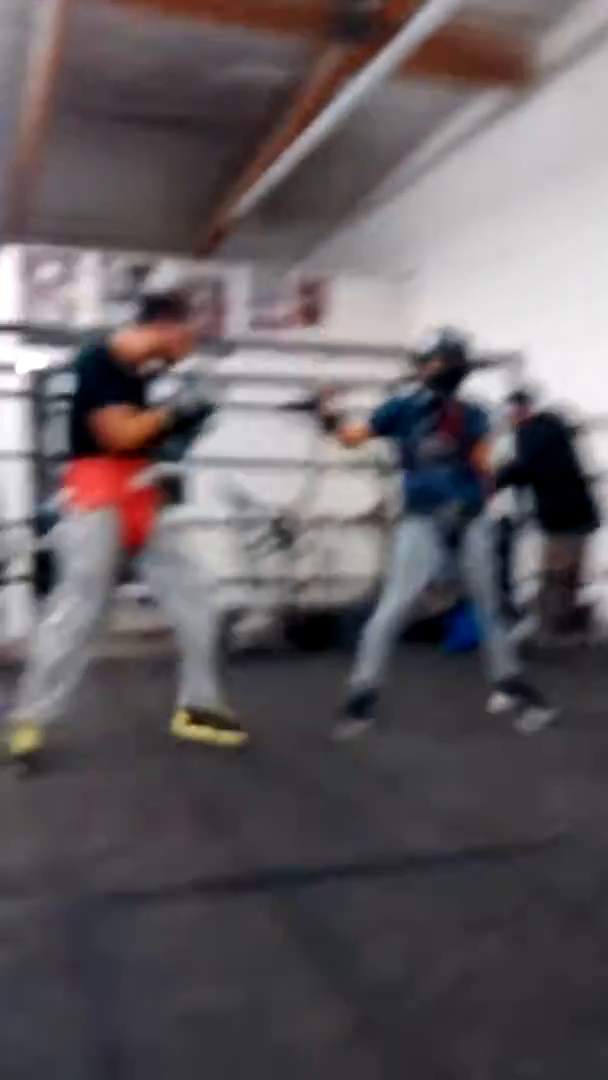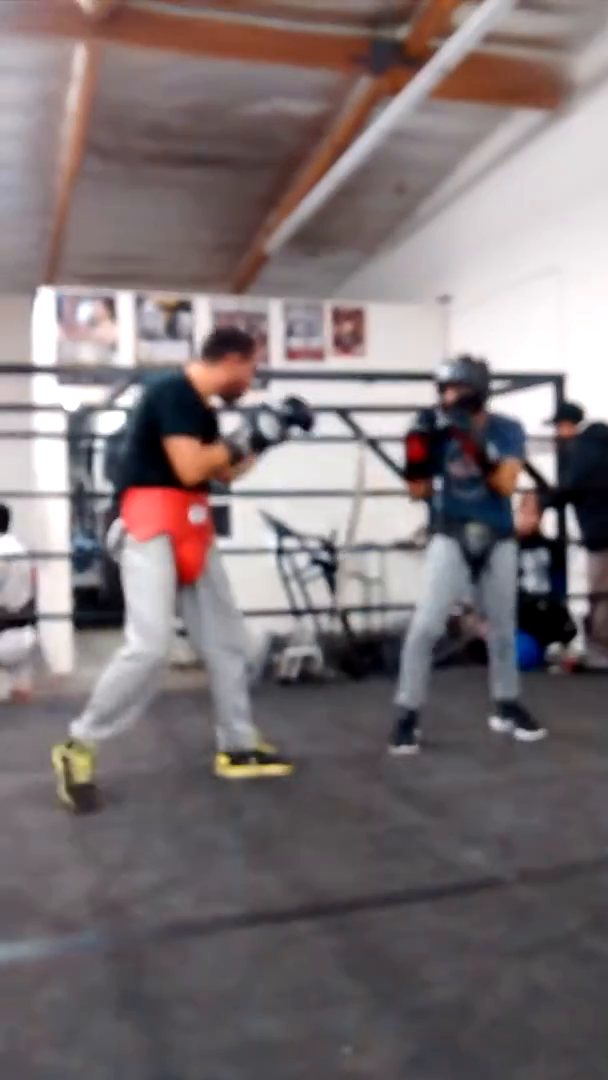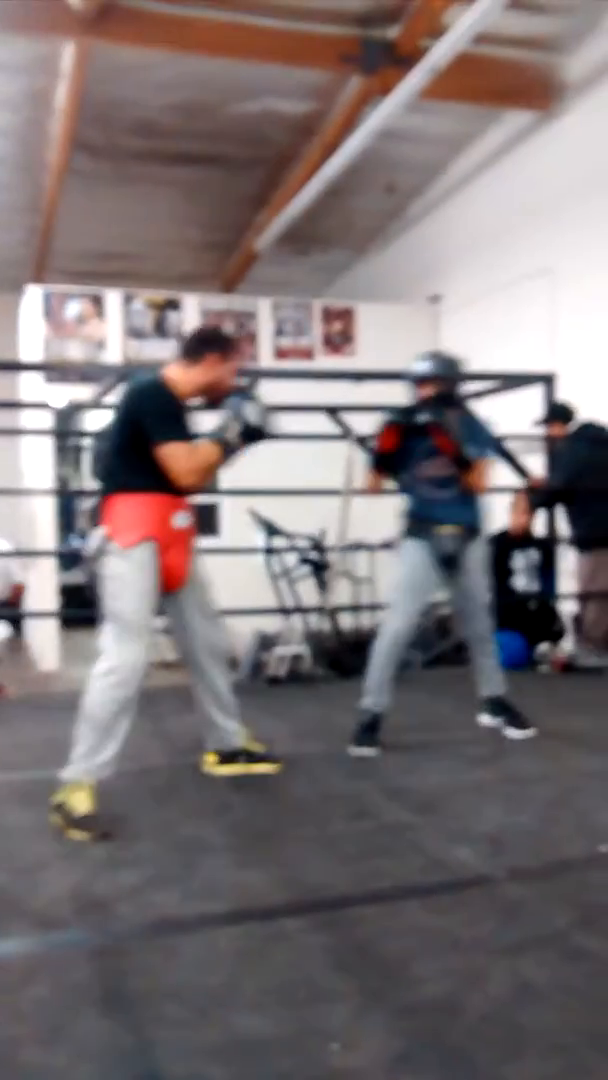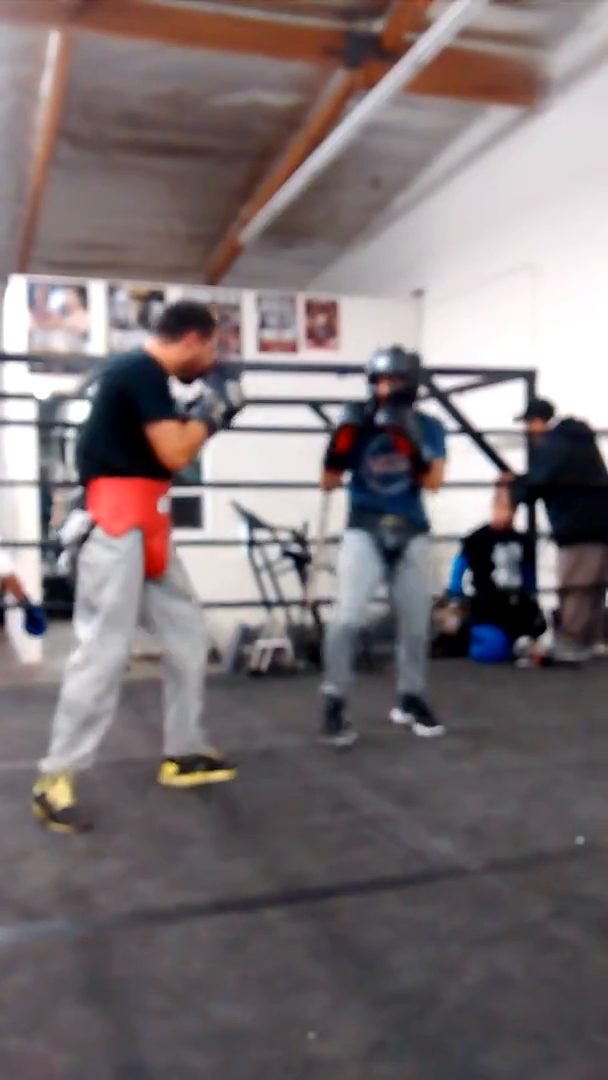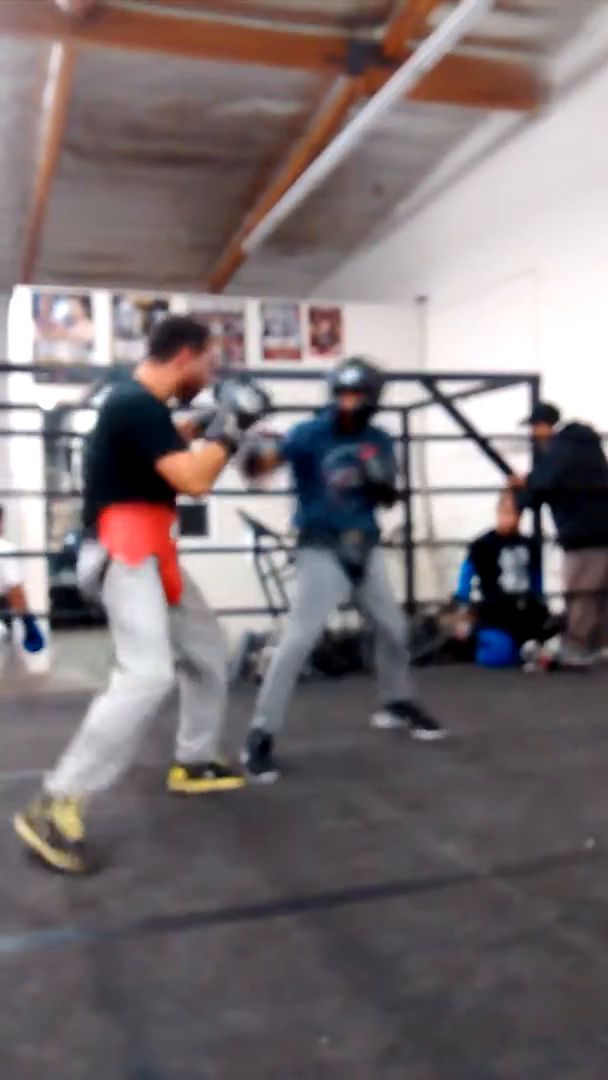
dt=0.3s
person 1, frame 1
left shoulder: (137, 369)
right shoulder: (98, 361)
right elbow: (117, 435)
left wrist: (175, 424)
right wrist: (174, 407)
left hip: (140, 497)
right hip: (98, 496)
left knee: (191, 597)
right knee: (78, 608)
left ankle: (198, 706)
right ankle: (29, 721)
person 1, frame 2
left shoulder: (202, 406)
right shoulder: (171, 391)
left elbow: (223, 473)
right elbow: (190, 470)
left wrist: (268, 434)
right wrist: (247, 435)
left hip: (193, 529)
right hip: (153, 527)
left knee: (225, 638)
right knee: (150, 644)
left ankle: (237, 746)
right ankle: (80, 746)
person 1, frame 3
left shoulder: (173, 403)
right shoulder: (153, 394)
left elbow: (191, 474)
right elbow: (185, 472)
left wrist: (234, 435)
right wrist: (231, 430)
left hip: (172, 537)
right hip: (134, 535)
left knee: (205, 641)
right knee: (124, 656)
left ankle: (226, 745)
right ankle: (76, 786)
person 1, frame 4
left shoulder: (142, 373)
right shoulder: (141, 370)
right elbow: (175, 454)
left wrist: (203, 410)
right wrist: (214, 409)
left hip: (145, 525)
right hip: (116, 524)
left knee: (186, 631)
right knee: (103, 650)
left ankle: (183, 753)
right ankle: (54, 778)
person 1, frame 5
left shoulder: (144, 402)
right shoulder: (137, 406)
left elbow: (176, 466)
right elbow: (193, 482)
left wrist: (229, 423)
right wrist: (229, 422)
left hip: (151, 551)
right hip: (127, 553)
left knee: (207, 649)
right knee: (148, 676)
left ankle: (194, 762)
right ankle: (55, 806)
person 2, frame 1
left shoulder: (472, 415)
right shoulder: (404, 408)
left elbow: (480, 464)
right elbow: (353, 435)
left wrist: (456, 424)
right wrist: (330, 419)
left hip: (467, 520)
right hip: (422, 521)
left knee: (487, 605)
right knee: (394, 607)
left ankle: (508, 682)
right ankle: (361, 691)
person 2, frame 2
left shoulder: (506, 431)
right shoulder: (438, 431)
left elbow: (506, 484)
right elbow: (419, 491)
left wrist: (474, 443)
right wrist: (416, 452)
left hip: (497, 541)
right hip: (451, 539)
left knee: (502, 630)
right knee: (425, 626)
left ankle: (506, 706)
right ankle: (408, 714)
person 2, frame 3
left shoulder: (473, 430)
right shoulder: (406, 429)
left elbow: (477, 483)
right elbow: (374, 484)
left wrist: (453, 443)
right wrist: (386, 445)
left hip: (465, 540)
right hip: (419, 540)
left knee: (480, 626)
right knee: (396, 630)
left ankle: (495, 702)
right ankle: (371, 716)
person 2, frame 4
left shoulder: (428, 427)
right shoulder: (360, 425)
left elbow: (433, 482)
right elbow: (328, 483)
left wrist: (410, 440)
right wrist: (340, 443)
left hip: (411, 534)
right hip: (365, 531)
left knee: (415, 625)
right knee: (347, 619)
left ankle: (410, 700)
right ankle: (335, 700)
person 2, frame 5
left shoulder: (379, 441)
right shoulder: (309, 435)
left elbow: (387, 500)
right elbow: (265, 461)
left wrist: (387, 485)
right wrist: (256, 457)
left hip: (366, 546)
right hip: (322, 548)
left knee: (393, 631)
right knee: (297, 641)
left ankle: (397, 703)
right ankle: (261, 735)
